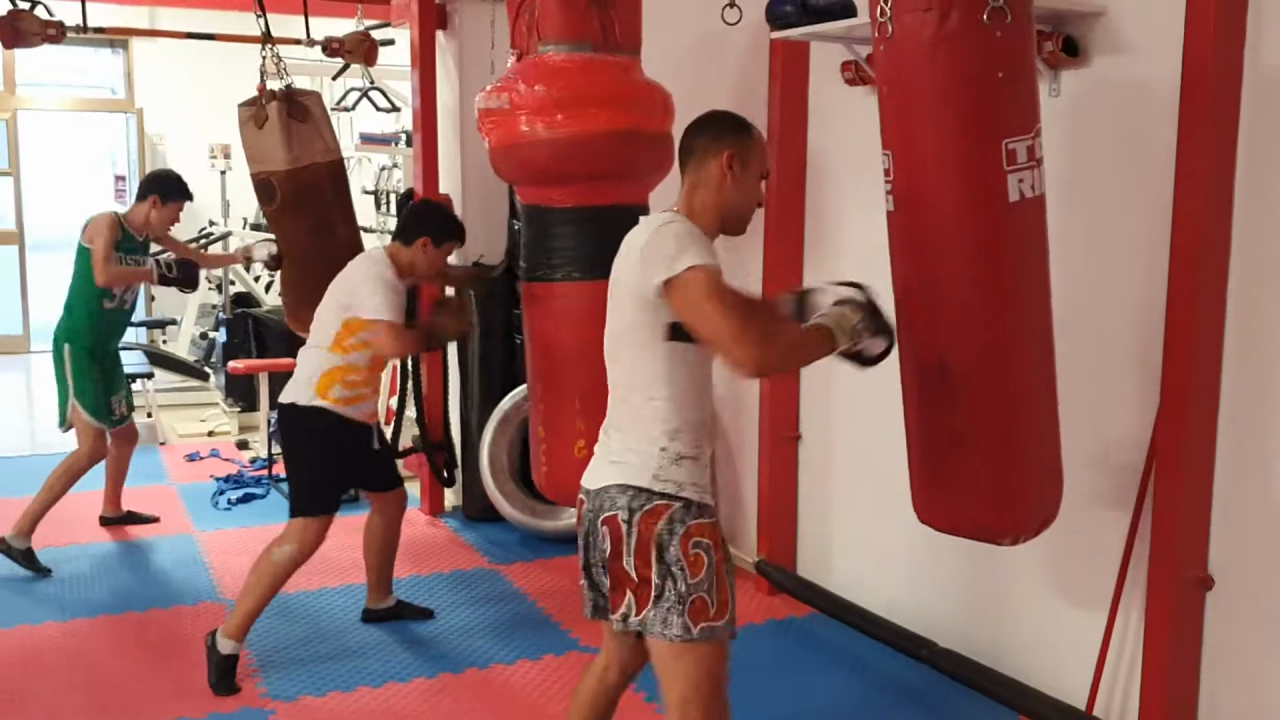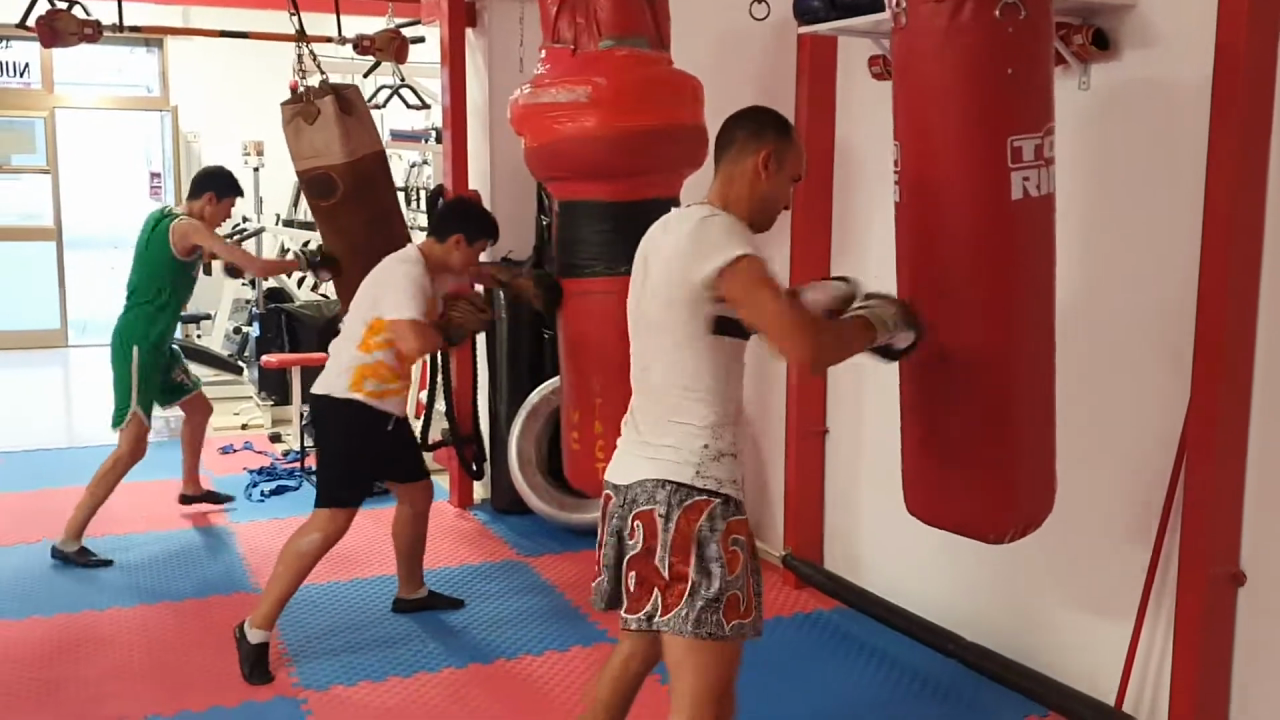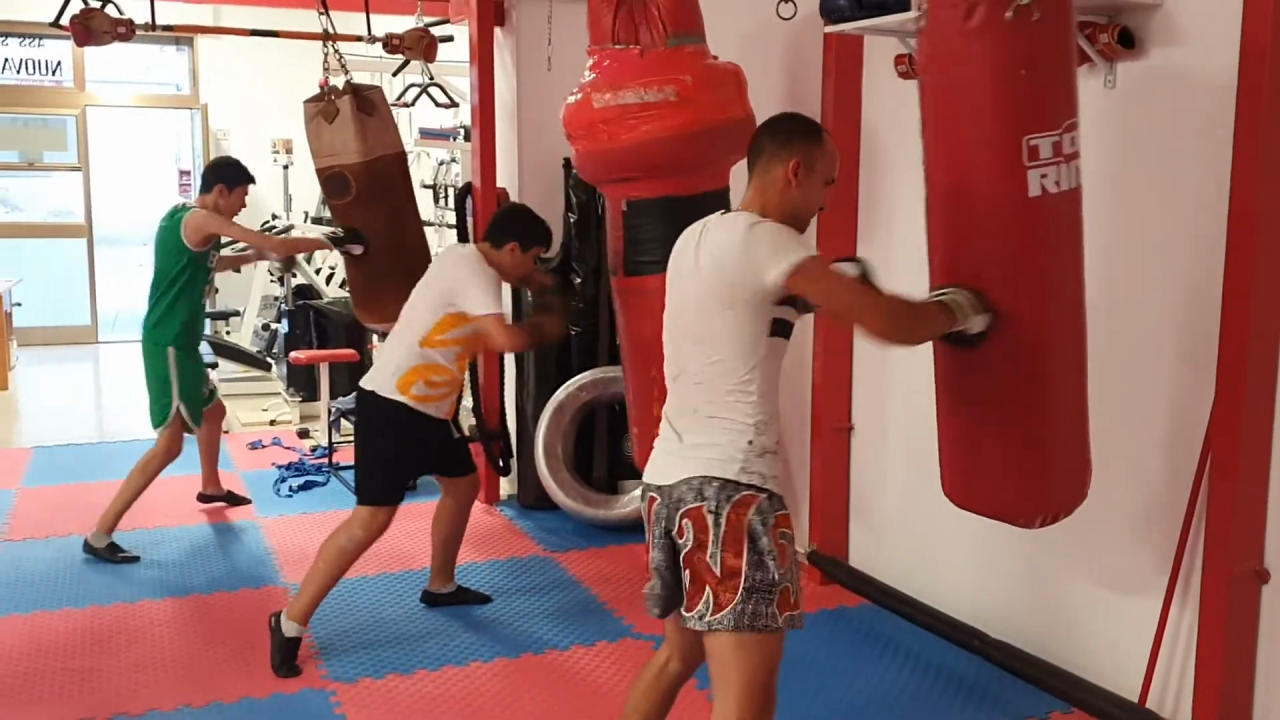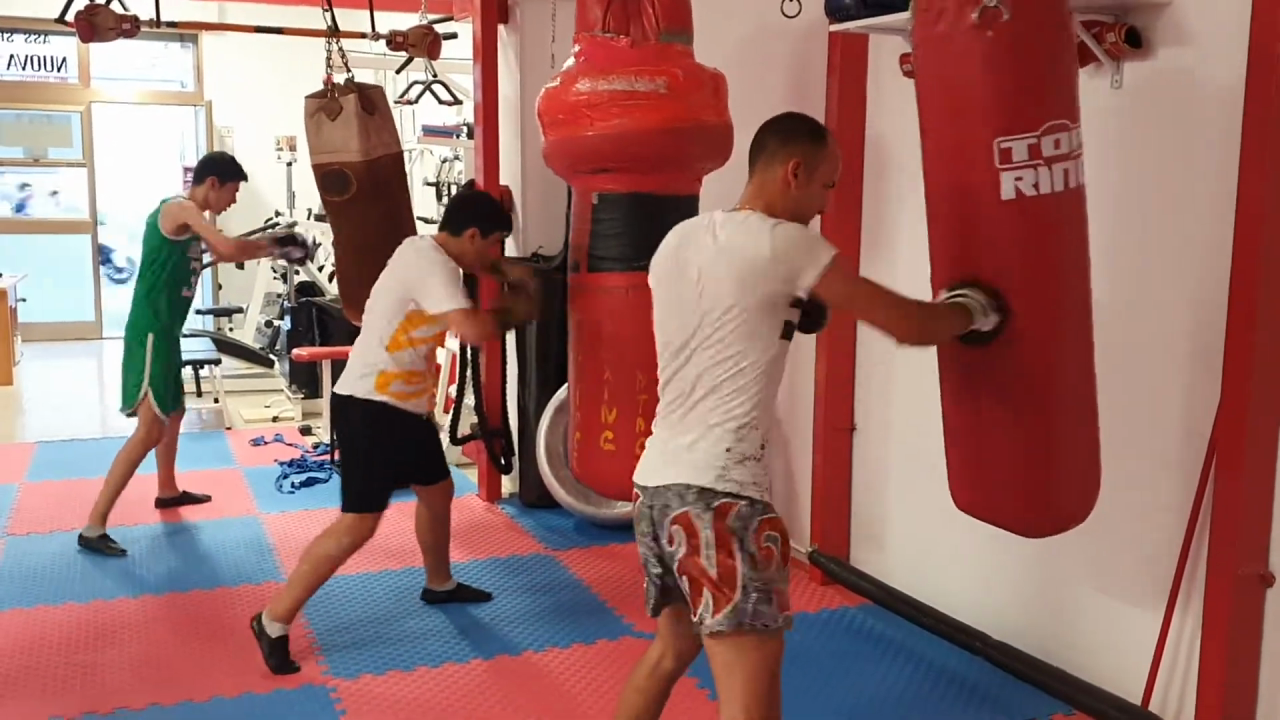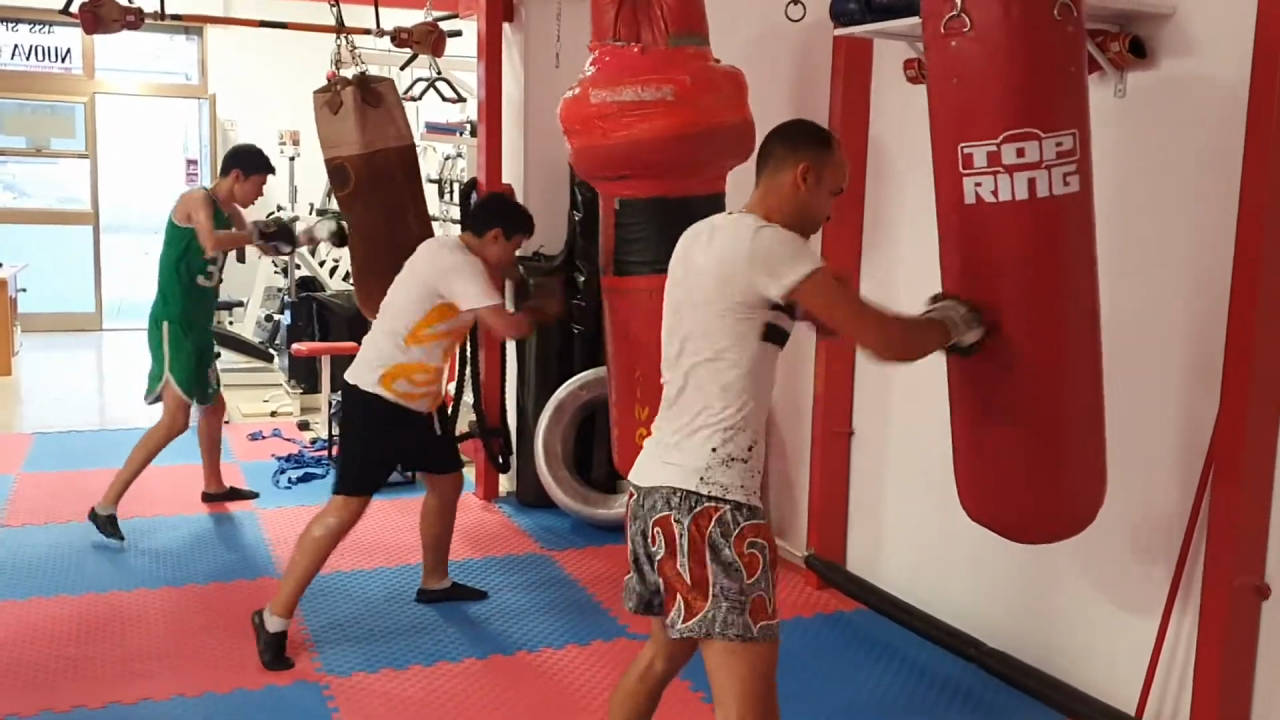
dt=1s
person 1, frame 1
left shoulder: (657, 236)
right shoulder: (673, 241)
left elbow: (733, 311)
right elbow: (753, 354)
left wrist: (802, 311)
right wrist: (842, 327)
left hip: (613, 485)
right hip: (657, 495)
left knee: (623, 652)
person 1, frame 2
left shoulder: (667, 231)
right shoulder: (715, 232)
right elbow: (806, 349)
left wrist: (815, 302)
right wrist: (879, 320)
left hip: (634, 476)
right hip: (687, 487)
left knee: (641, 644)
person 1, frame 3
left shoulder: (696, 237)
right shoulder: (760, 242)
right elbow: (889, 322)
left wrist: (845, 284)
right wrist: (961, 310)
left hip: (673, 477)
right hip: (730, 486)
left knee: (682, 650)
person 1, frame 4
left shoulder: (678, 241)
right shoulder: (780, 243)
right elbow: (906, 323)
left wrist: (800, 302)
right wrist: (970, 310)
left hip: (663, 479)
right hip: (719, 491)
left knee: (672, 648)
person 1, frame 5
left shoulder: (699, 236)
right shoulder: (767, 246)
right elbow: (884, 340)
left wrist: (803, 306)
right wrist: (953, 322)
left hip: (660, 481)
right hip: (707, 495)
left knee: (665, 651)
person 2, frame 1
left shoulder: (384, 271)
right shoulder: (379, 275)
right elbow: (395, 343)
left wrist: (437, 320)
right wrist: (438, 334)
left hip: (353, 415)
right hip: (313, 412)
left knee: (392, 499)
right knee: (306, 533)
left ankle: (379, 601)
right ankle: (226, 642)
person 2, frame 2
left shoulder: (427, 271)
right shoulder: (409, 272)
left elbow: (440, 318)
right elbow: (412, 344)
right wrist: (458, 330)
left hip: (379, 408)
right hip: (346, 404)
left knee: (418, 492)
right knee: (330, 522)
left ankle: (411, 591)
right ankle: (255, 632)
person 2, frame 3
left shoulder: (463, 258)
right shoulder: (475, 272)
right elbow: (505, 340)
left wrist: (542, 283)
right wrist: (545, 330)
left hip: (428, 408)
right hip: (392, 403)
left knee: (464, 484)
right knee: (373, 518)
left ankle: (441, 586)
right ankle: (290, 624)
person 2, frame 4
left shoulder: (424, 249)
right shoulder: (434, 265)
right elbow: (474, 331)
left wrist: (512, 273)
right wrist: (514, 312)
left hip: (406, 406)
right hip: (369, 406)
left knee: (439, 491)
right knee: (357, 525)
left ankle: (440, 583)
right ankle: (274, 622)
person 2, frame 5
left shoulder: (443, 251)
right shoulder: (459, 263)
right elbow: (507, 326)
right wrist: (541, 310)
left hip: (420, 399)
right hip: (379, 398)
left knee: (447, 483)
right knee: (346, 509)
left ankle: (435, 582)
right ankle: (274, 620)
person 3, frame 1
left shoulder: (148, 234)
right shoulder: (105, 224)
left elbow: (197, 258)
right elbow: (103, 277)
left wrist: (245, 254)
right wrist: (157, 271)
left hip: (104, 348)
right hip: (77, 346)
left knee: (125, 434)
right knee: (93, 448)
left ankle: (112, 509)
person 3, frame 2
left shoulder: (165, 219)
right shoulder: (189, 229)
right elbow: (256, 268)
left wrist: (213, 259)
right wrist: (305, 262)
left hip: (154, 340)
right hip: (138, 345)
left knee: (199, 407)
right knee: (132, 446)
left ankle: (191, 487)
right ankle: (68, 542)
person 3, frame 3
left shoulder: (187, 216)
right shoulder: (202, 220)
left elbow: (209, 264)
right elbow: (271, 245)
left wrist: (255, 256)
right wrist: (329, 243)
left hip: (182, 339)
right hip: (169, 342)
left knee: (213, 412)
right knee: (169, 444)
left ankle: (212, 487)
right ankle: (100, 535)
person 3, frame 4
left shoulder: (192, 214)
right shoulder: (182, 209)
left elbow: (223, 247)
right elbow: (228, 249)
left wrist: (275, 242)
right wrist: (275, 245)
left hip: (165, 329)
right hip: (150, 330)
left knee: (173, 413)
right knee: (150, 429)
left ankle: (168, 490)
right ankle: (93, 526)
person 3, frame 5
left shoulder: (228, 210)
right shoulder: (197, 199)
left elbow: (254, 238)
right elbow: (213, 244)
right wrist: (255, 233)
left hip: (198, 324)
right hip: (172, 322)
left knee: (213, 406)
right knee: (175, 419)
left ankle: (214, 485)
right ankle: (106, 504)
